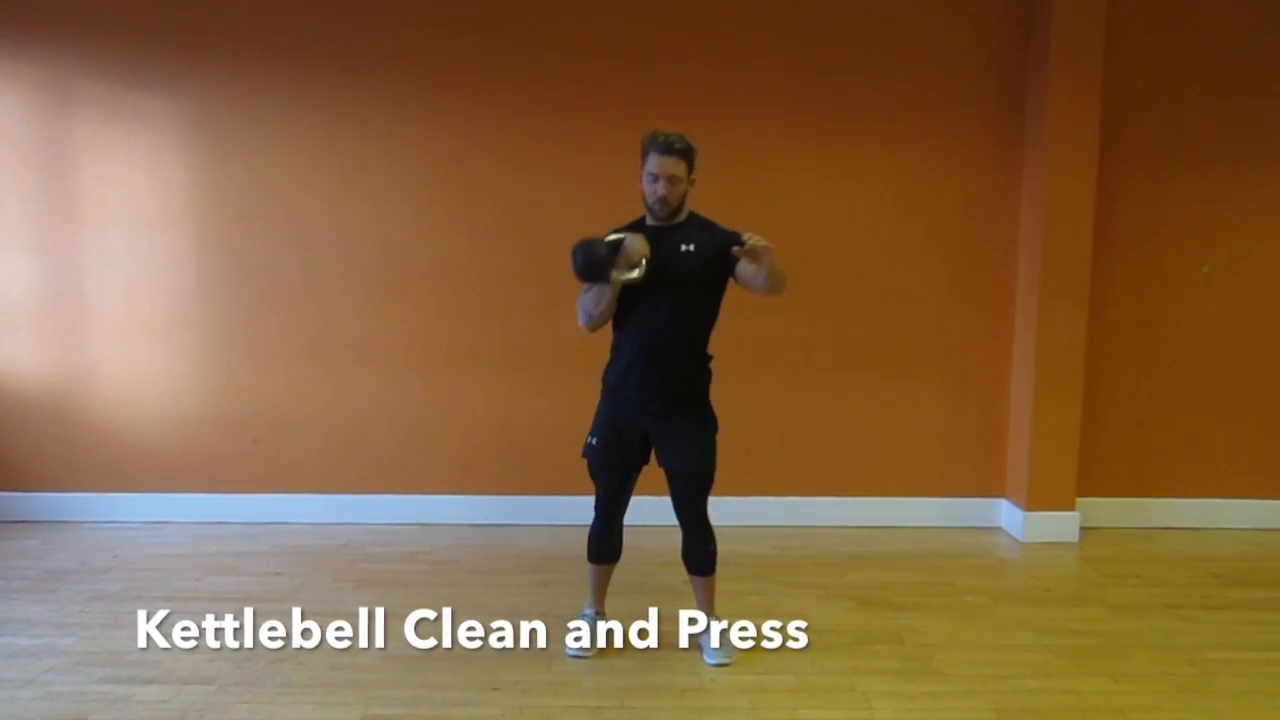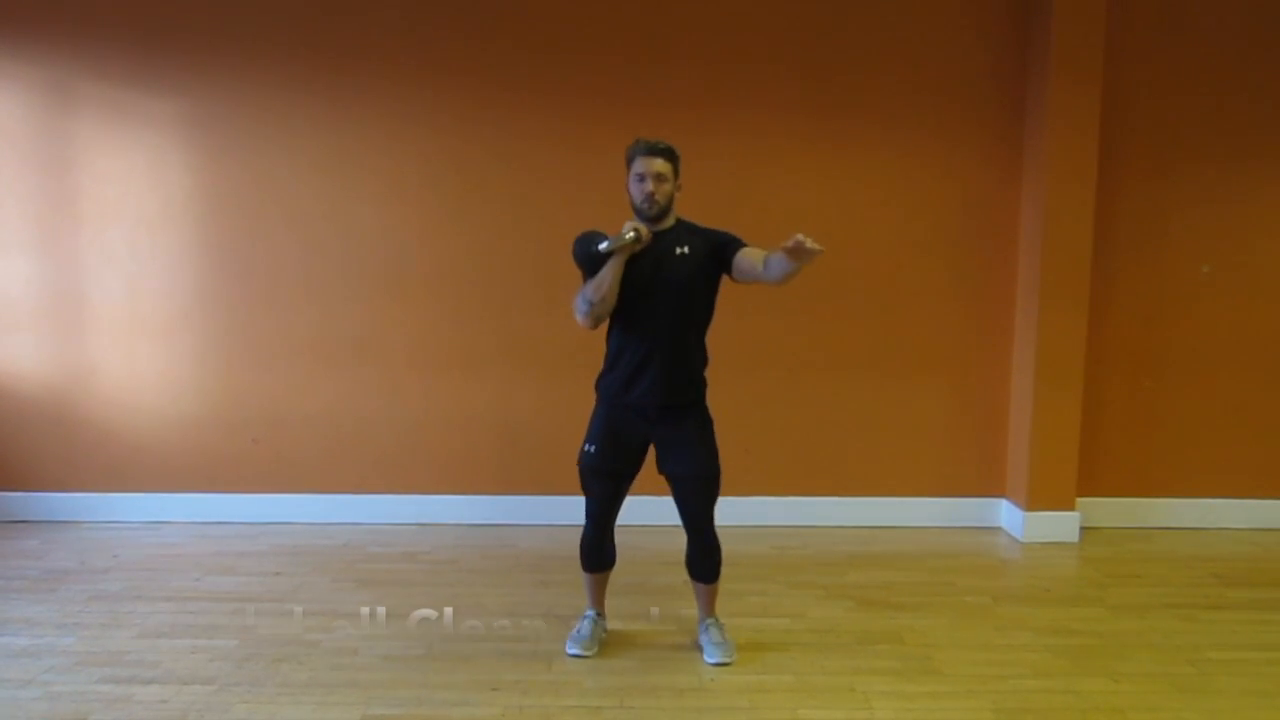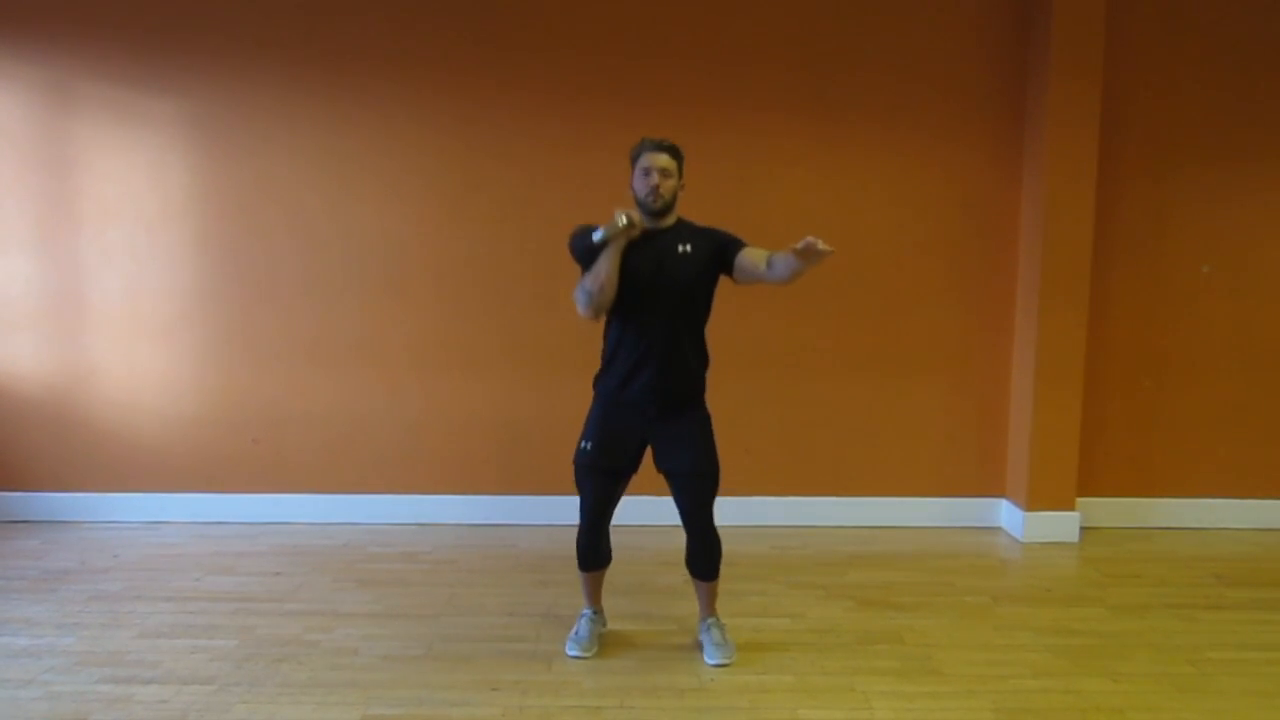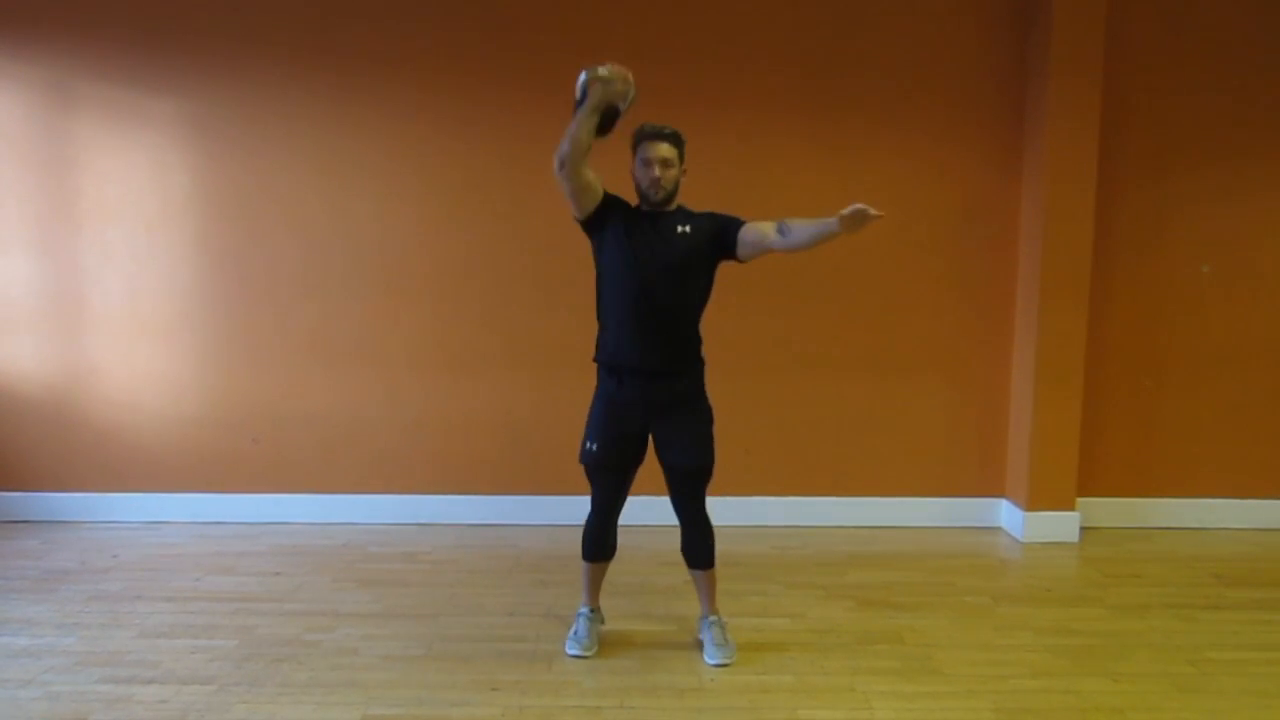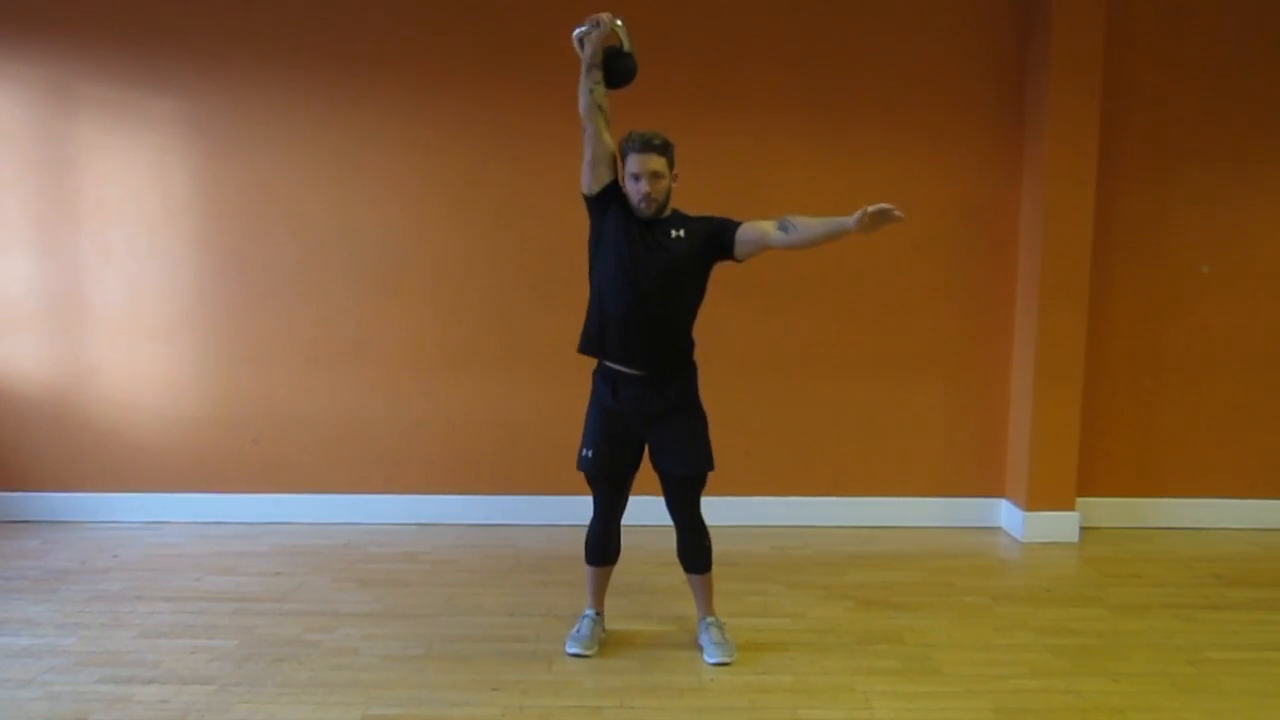
dt=0.3s
person 1, frame 1
left shoulder: (715, 241)
right shoulder: (621, 239)
left elbow: (773, 285)
right elbow: (588, 319)
left wrist: (762, 259)
right wrist: (617, 270)
left hip: (686, 405)
right hip: (622, 400)
left knee: (692, 516)
right knee: (607, 511)
left ankle: (708, 622)
right ankle: (593, 614)
person 1, frame 2
left shoulder: (706, 244)
right shoulder: (608, 250)
left elbow: (765, 268)
right elbow: (587, 315)
left wrist: (793, 257)
right wrist: (621, 252)
left hip: (684, 408)
right hip: (620, 405)
left knee: (699, 524)
right knee: (598, 518)
left ankle: (709, 622)
right ankle: (594, 616)
person 1, frame 3
left shoulder: (708, 243)
right shoulder: (608, 244)
left elbow: (767, 268)
right elbow: (589, 308)
left wrist: (800, 258)
right wrist: (616, 244)
left hip: (683, 407)
right hip: (617, 402)
left knee: (699, 520)
right knee: (592, 517)
left ankle: (710, 621)
right ankle: (592, 615)
person 1, frame 4
left shoulder: (706, 228)
right shoulder: (611, 218)
left elbow: (773, 233)
right elbow: (566, 168)
left wrist: (834, 225)
right wrist: (593, 103)
left hip: (681, 390)
right hip: (619, 385)
left knee: (691, 509)
right knee: (605, 507)
left ankle: (711, 620)
right ankle: (590, 614)
person 1, frame 5
left shoulder: (702, 233)
right shoulder: (607, 215)
left elbow: (775, 233)
right elbow: (594, 128)
left wrist: (851, 223)
right wrist: (592, 56)
left hip: (674, 396)
right hip: (613, 392)
left knee: (686, 514)
right knee: (606, 512)
left ankle: (709, 621)
right ankle: (593, 616)
